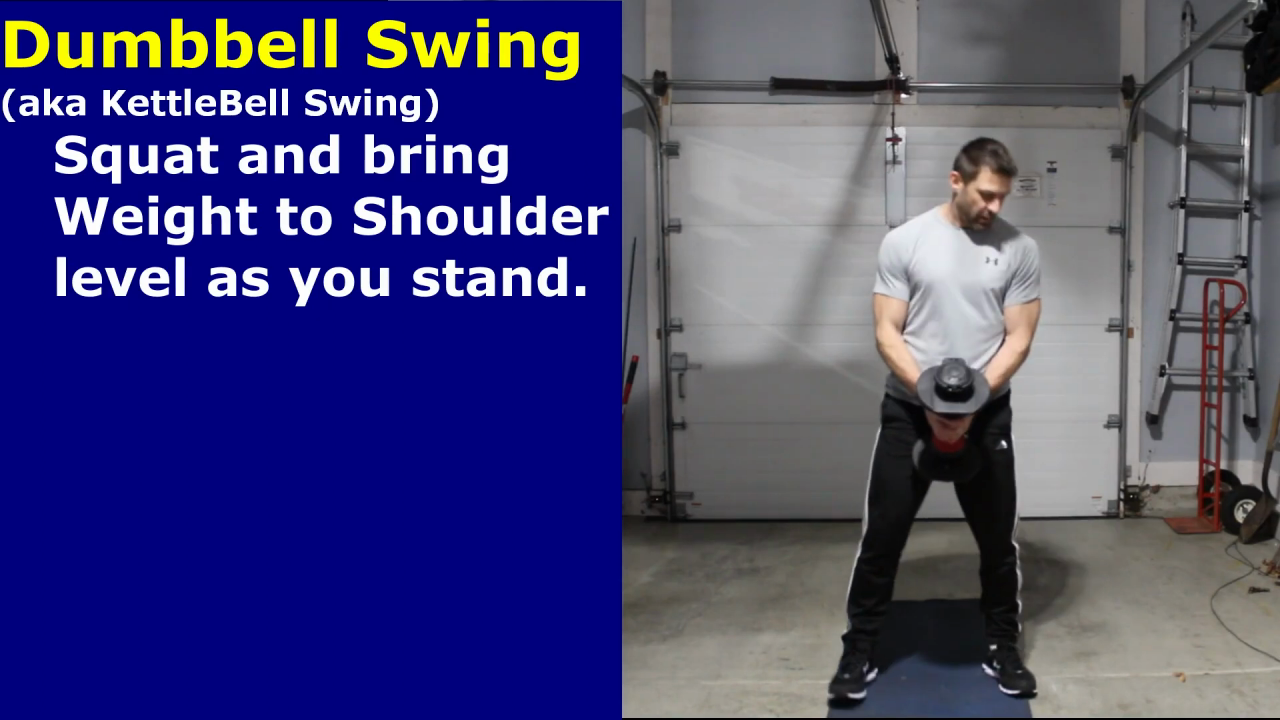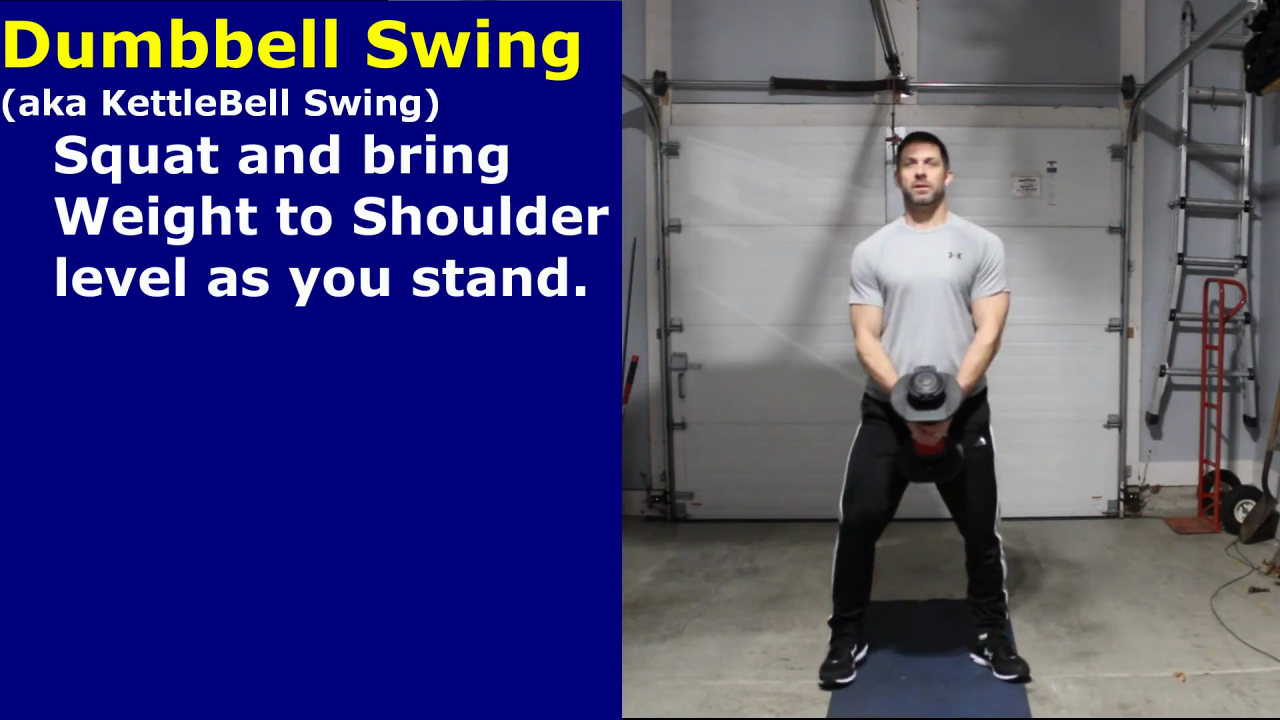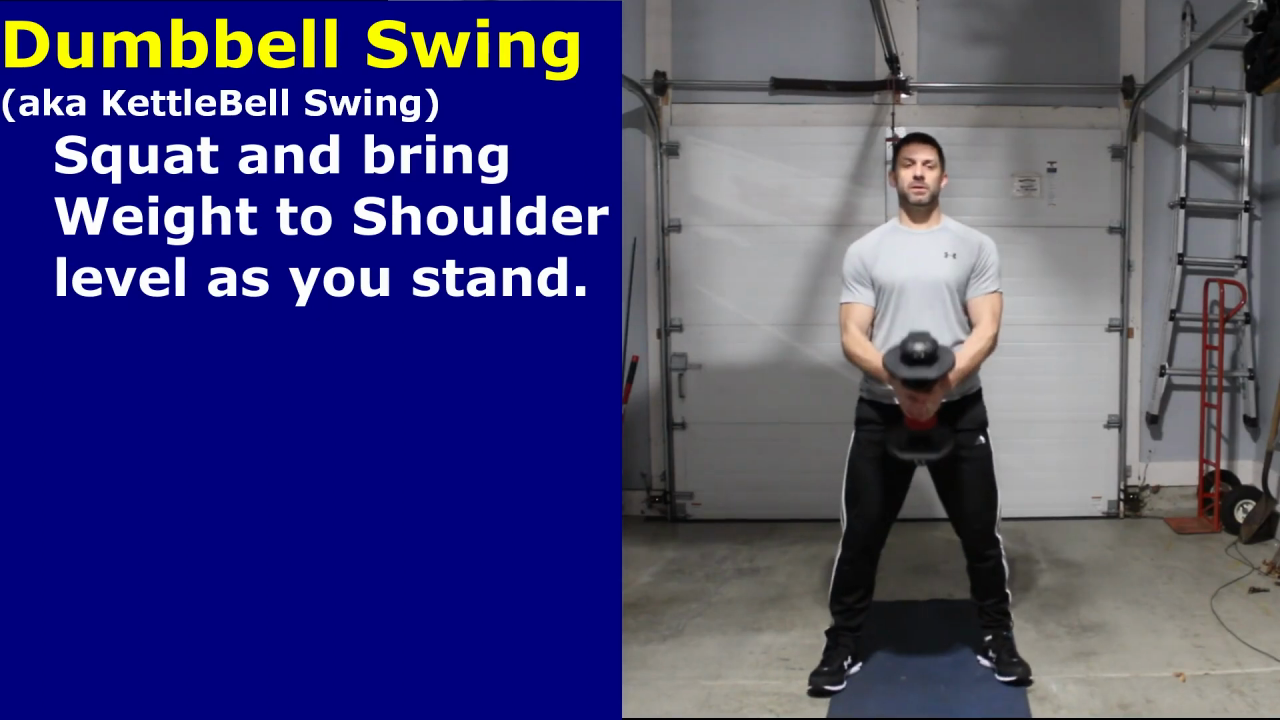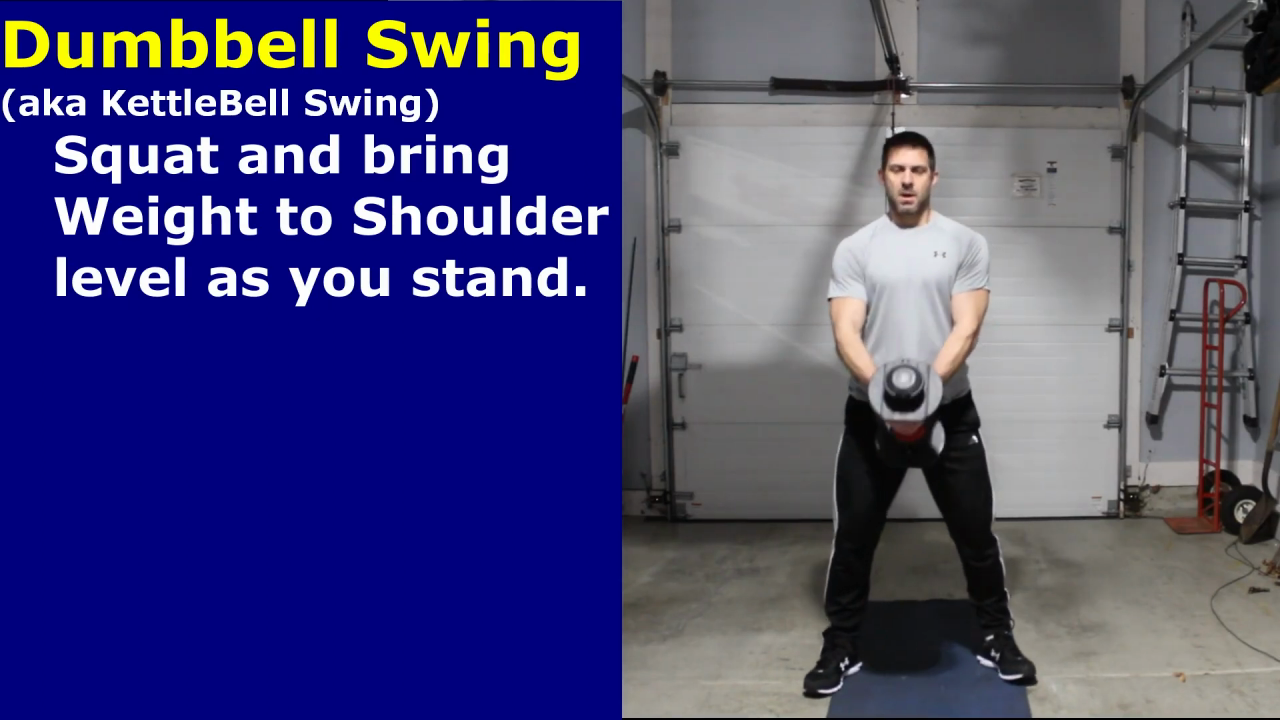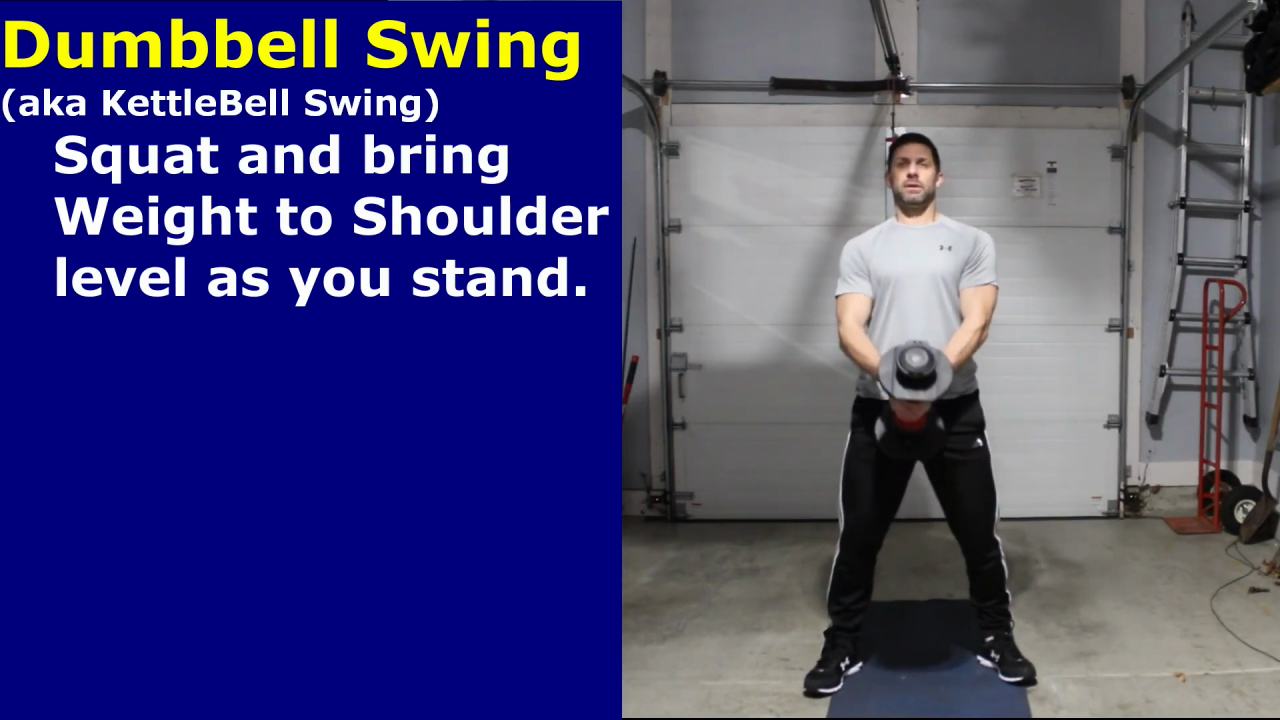
dt=1s
person 1, frame 1
left shoulder: (1020, 249)
right shoulder: (904, 241)
left elbow: (1019, 338)
right elbow: (887, 332)
left wrist: (973, 399)
left hip: (986, 412)
right hip: (908, 408)
left knee: (998, 538)
right knee: (882, 533)
left ankle: (1002, 648)
right ankle: (859, 651)
person 1, frame 2
left shoulder: (982, 244)
right shoulder: (871, 251)
left elbow: (989, 332)
right elbow: (866, 338)
left hip: (964, 410)
right hip: (885, 410)
left knee: (980, 530)
right knee: (859, 521)
left ankle: (990, 637)
right ankle: (847, 636)
person 1, frame 3
left shoulder: (976, 246)
right shoulder: (865, 251)
left elbow: (987, 330)
right elbow: (852, 336)
left wrist: (944, 382)
right wrist: (895, 379)
left hip: (960, 409)
right hip: (881, 410)
left knee: (980, 530)
right knee: (862, 532)
left ankle: (996, 637)
right ankle: (844, 643)
person 1, frame 4
left shoulder: (966, 243)
right shoulder: (854, 248)
left elbow: (966, 327)
right elbow: (846, 331)
left hip: (950, 408)
right hip: (870, 411)
left knee: (976, 530)
right knee: (854, 535)
left ankle: (996, 638)
right ankle: (841, 647)
person 1, frame 5
left shoulder: (972, 242)
right shoulder: (861, 248)
left elbow: (976, 323)
right elbow: (849, 327)
left hip: (955, 407)
right hip: (878, 407)
left knee: (978, 532)
right knee: (859, 535)
left ankle: (997, 638)
right ankle: (842, 646)
